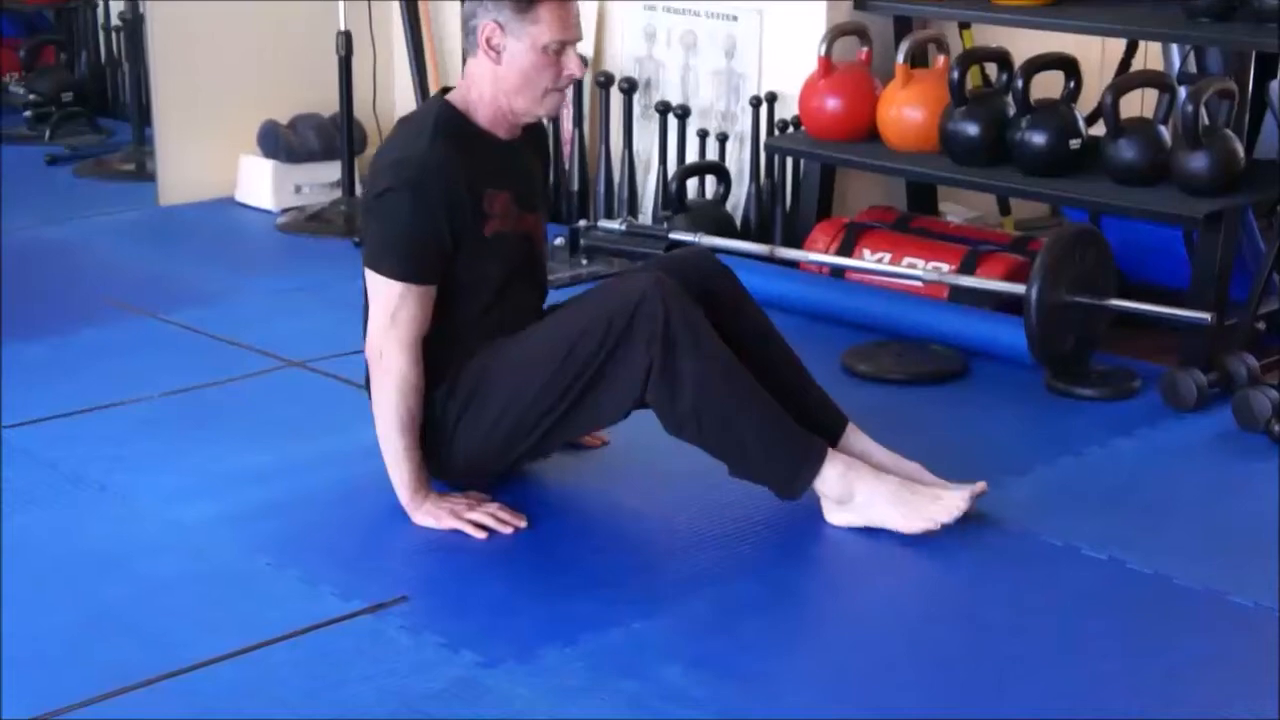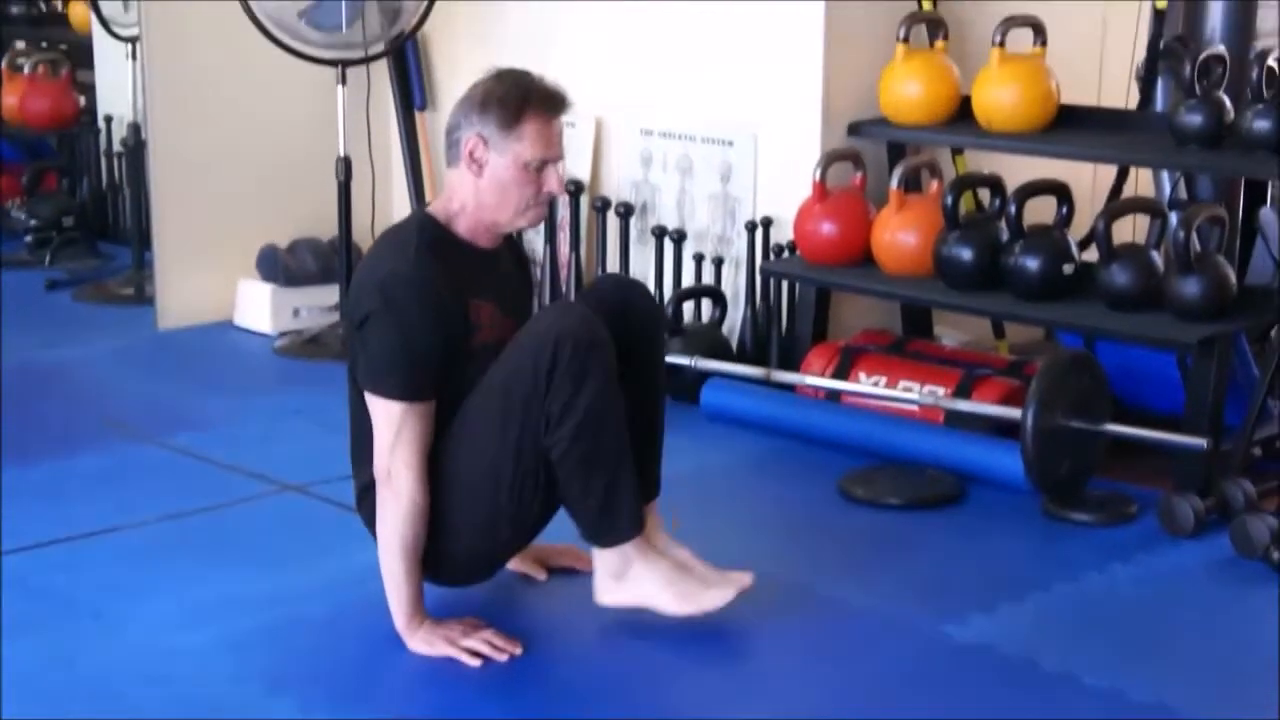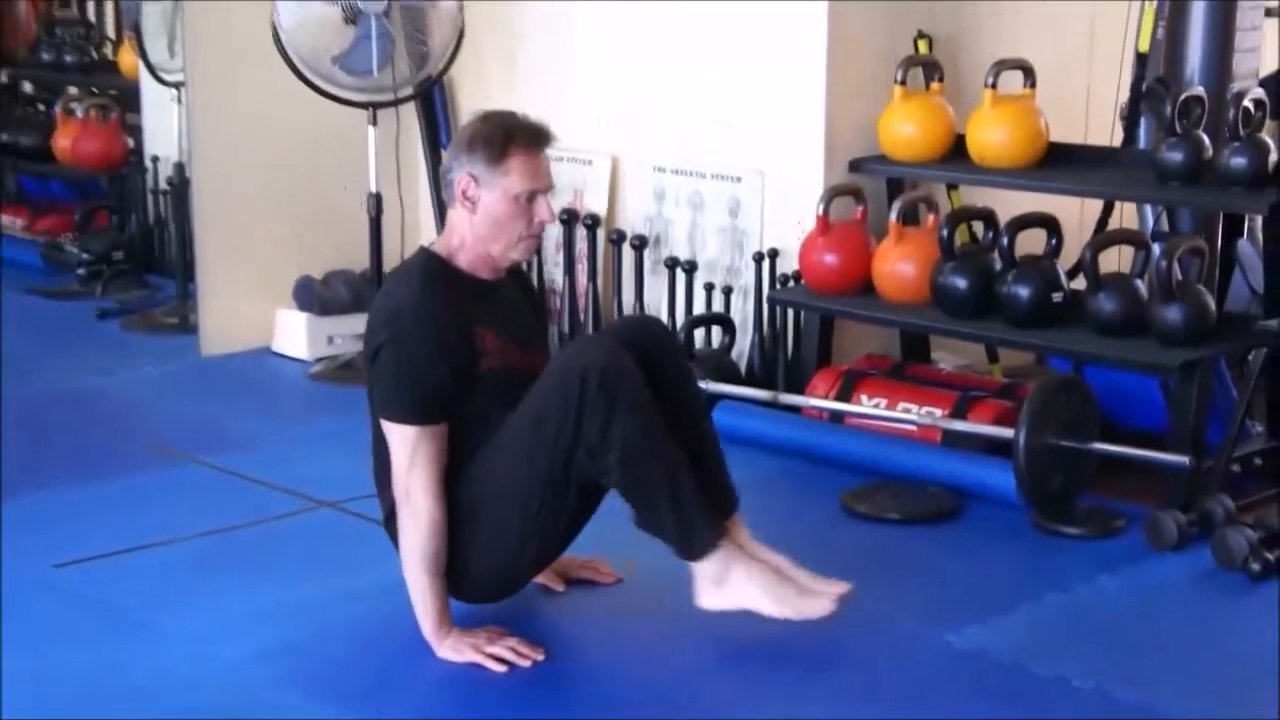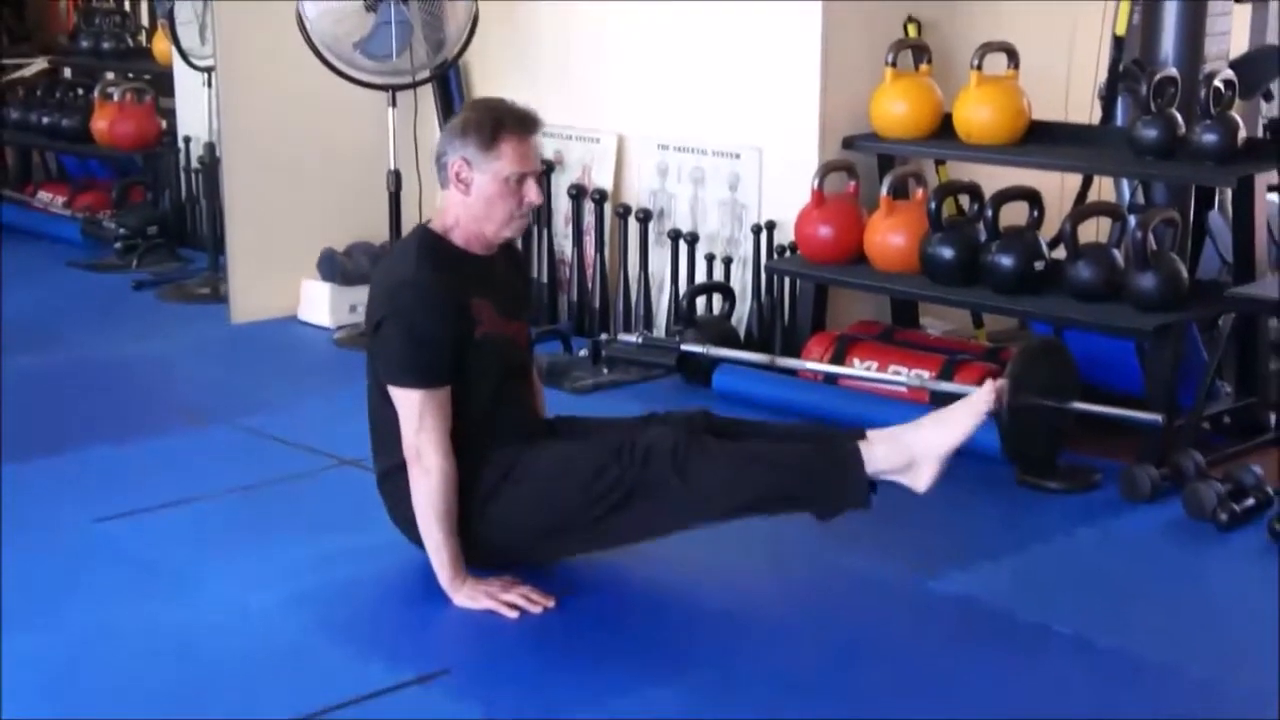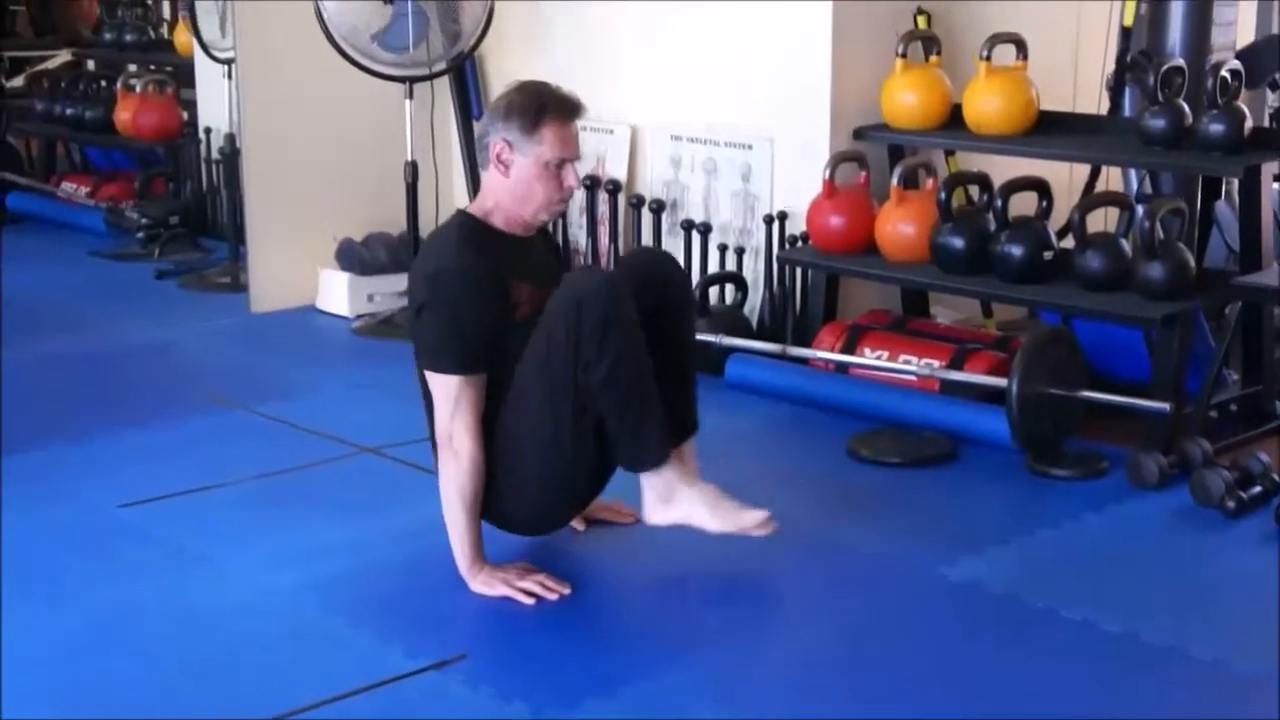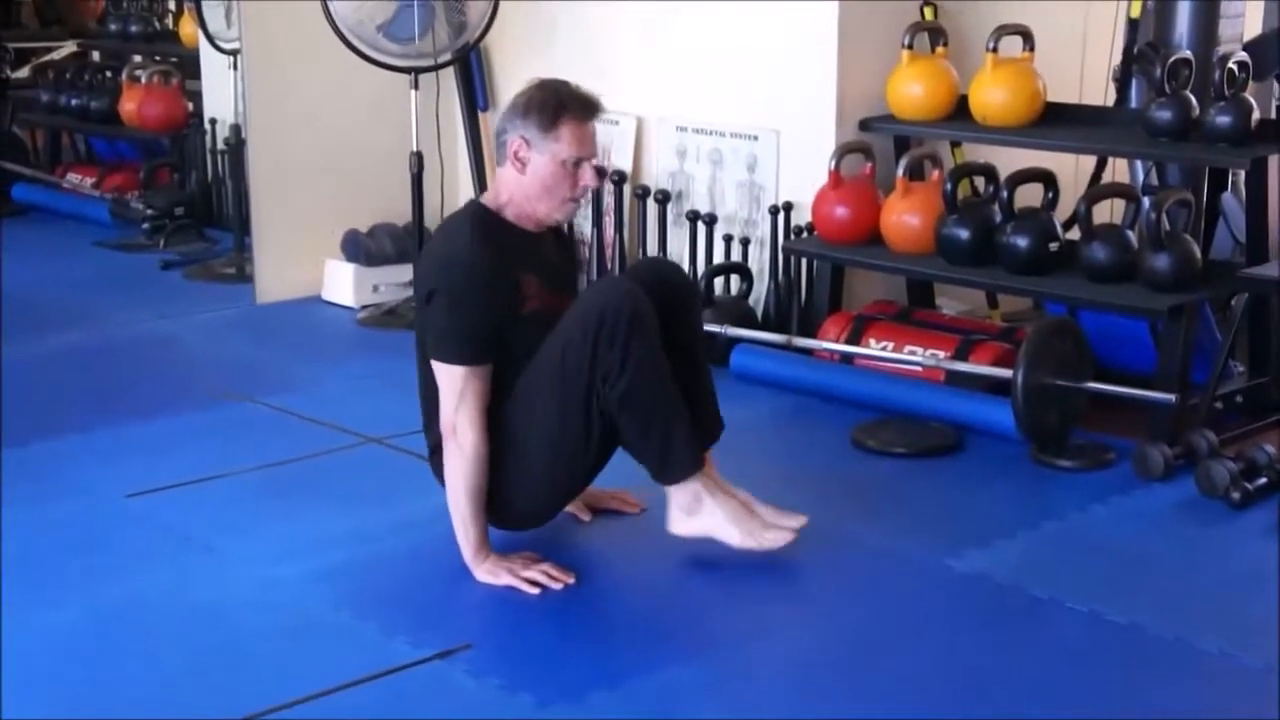
dt=0.7s
person 1, frame 1
left shoulder: (525, 140)
right shoulder: (422, 166)
right elbow: (390, 343)
left wrist: (543, 405)
right wrist: (416, 497)
left hip: (505, 378)
right hip: (453, 415)
left knee: (695, 276)
right knee: (649, 310)
left ankle: (848, 450)
right ankle: (836, 483)
person 1, frame 2
left shoulder: (503, 254)
right shoulder: (408, 279)
right elbow: (397, 461)
left wrist: (513, 537)
right wrist: (412, 623)
left hip: (483, 497)
right hip: (440, 526)
left knee: (625, 304)
right knee: (569, 337)
left ankle: (635, 534)
right ankle: (623, 563)
person 1, frame 3
left shoulder: (513, 286)
right shoulder: (419, 309)
right elbow: (417, 481)
left wrist: (540, 549)
right wrist: (442, 633)
left hip: (501, 520)
right hip: (467, 545)
left knee: (642, 342)
right knee: (596, 371)
left ankle: (725, 540)
right ankle: (717, 567)
person 1, frame 4
left shoulder: (502, 260)
right shoulder: (416, 287)
right elbow: (425, 446)
left wrist: (559, 488)
right wrist: (456, 580)
left hip: (512, 458)
right hip: (464, 501)
left knee: (683, 434)
right knee: (662, 463)
left ankle: (886, 451)
right ankle: (882, 459)
person 1, frame 5
left shoulder: (535, 241)
right shoulder: (455, 267)
right elbow: (455, 430)
left wrist: (570, 494)
right wrist: (474, 568)
left hip: (557, 465)
right hip: (515, 483)
left knee: (654, 273)
right knee: (592, 295)
left ankle: (672, 470)
right ankle: (663, 484)
person 1, frame 6
left shoulder: (547, 236)
right shoulder: (467, 258)
right elbow: (460, 420)
left wrist: (570, 479)
right wrist: (480, 557)
left hip: (542, 451)
right hip: (505, 477)
left knee: (662, 282)
right knee: (615, 307)
left ankle: (696, 483)
right ankle: (689, 496)
